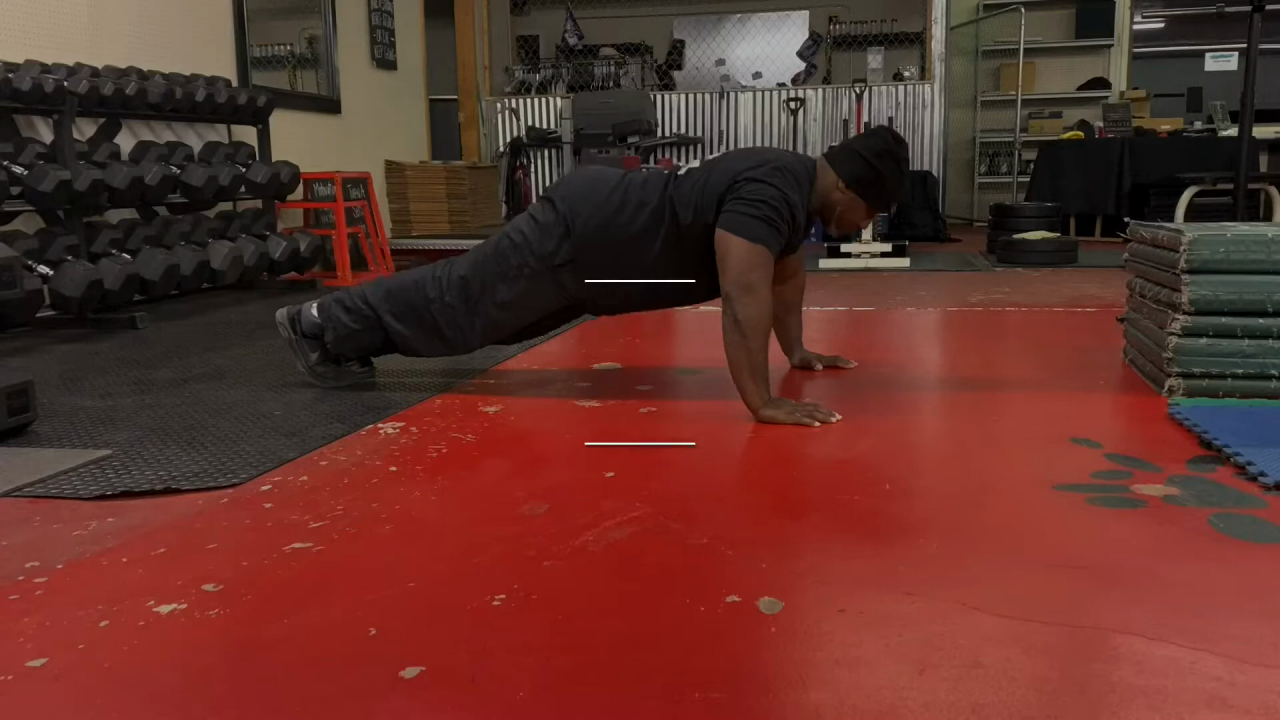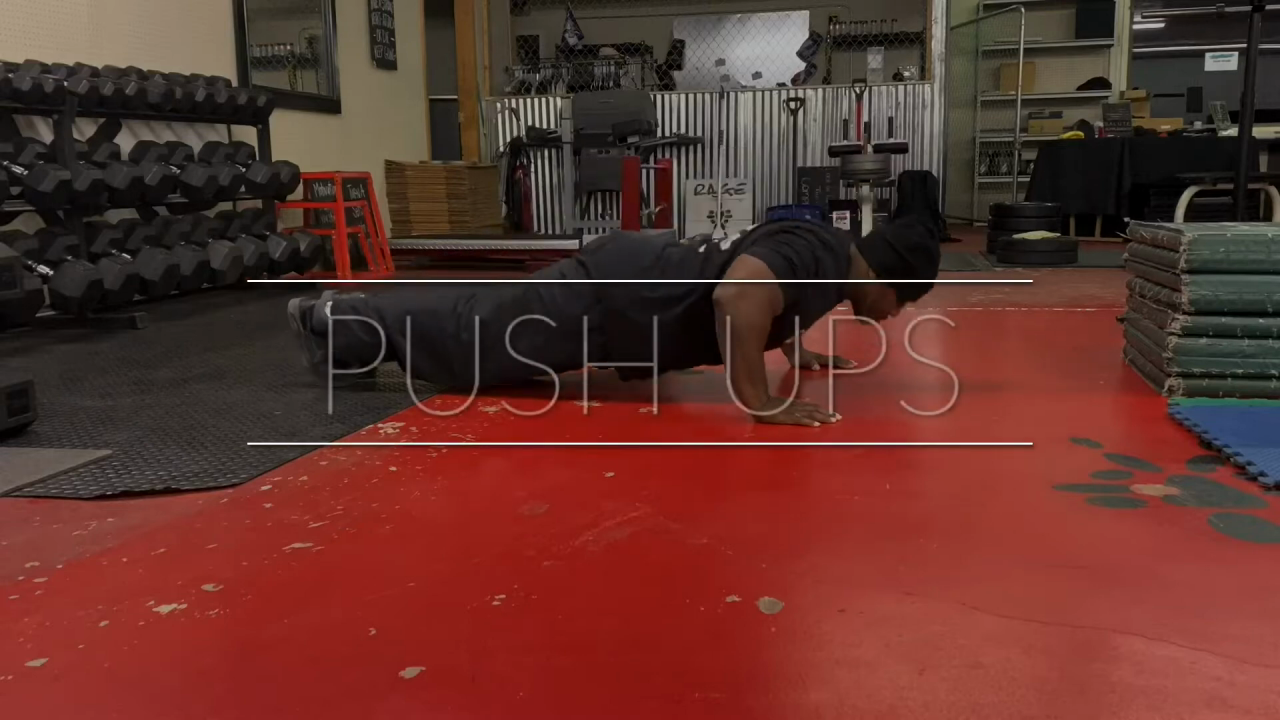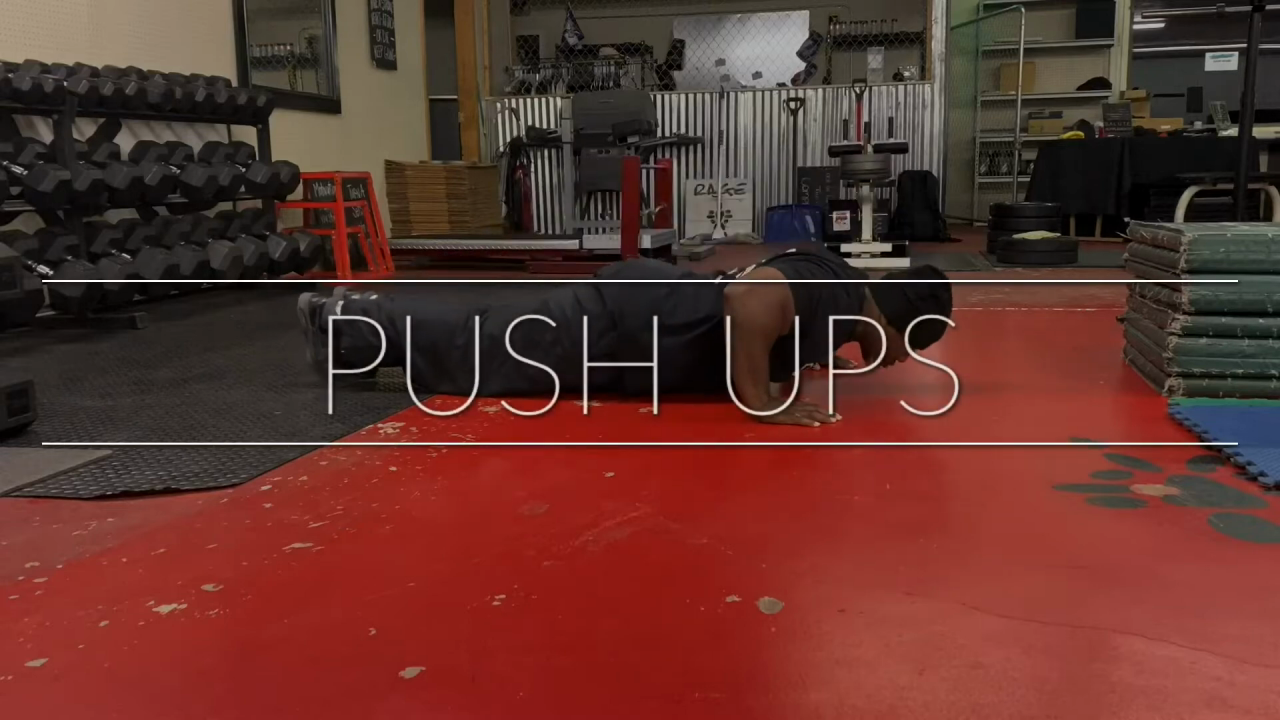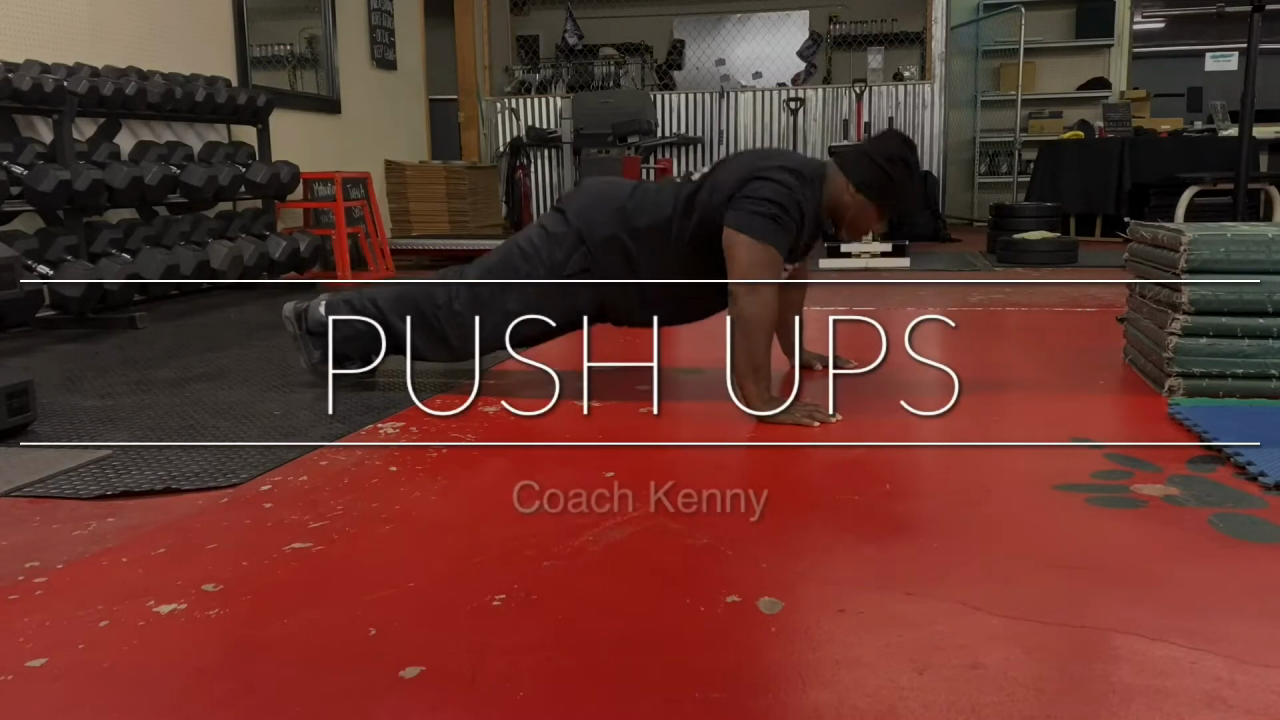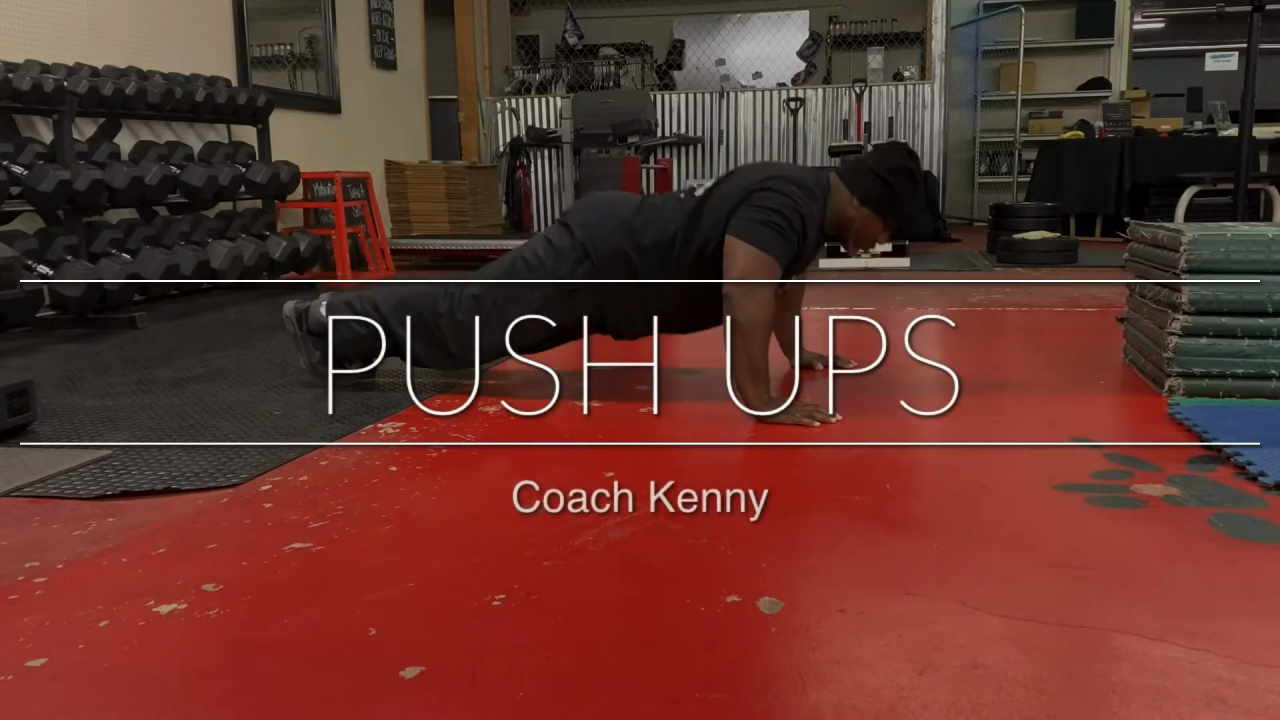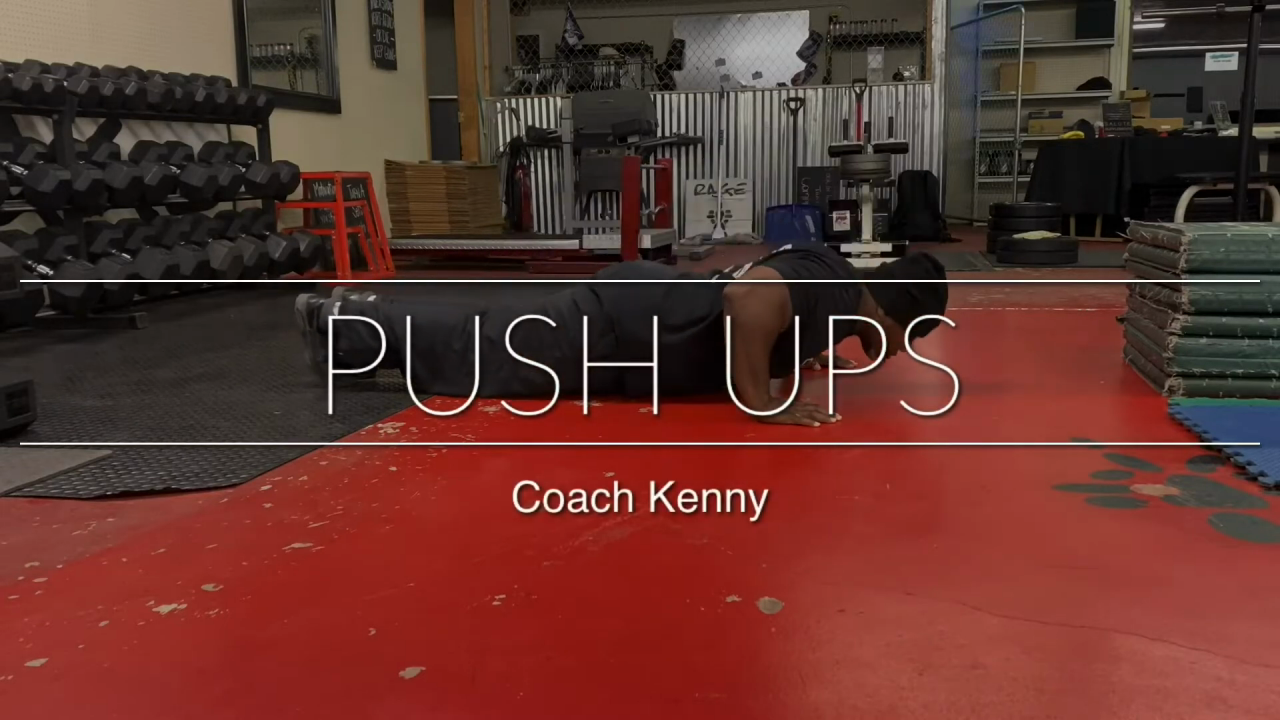
dt=0.5s
person 1, frame 1
left shoulder: (800, 186)
right shoulder: (773, 190)
left elbow: (785, 272)
right elbow: (745, 290)
left wrist: (797, 351)
right wrist: (761, 402)
left hip: (598, 237)
right hip: (579, 235)
left knee: (488, 314)
right knee: (456, 307)
left ankle: (343, 333)
right ankle: (320, 324)
person 1, frame 2
left shoulder: (830, 254)
right shoulder: (818, 260)
right elbow: (735, 297)
left wrist: (794, 347)
right wrist: (760, 403)
left hip: (629, 284)
right hip: (607, 303)
left knee: (488, 321)
right knee: (470, 337)
left ankle: (354, 312)
right ankle: (330, 319)
person 1, frame 3
left shoulder: (837, 285)
right shoulder: (837, 296)
right elbow: (746, 297)
left wrist: (803, 355)
right wrist: (758, 400)
left hip: (641, 302)
right hip: (616, 331)
left knee: (491, 331)
right knee: (475, 350)
left ankle: (361, 314)
right ankle: (339, 320)
person 1, frame 4
left shoulder: (808, 190)
right shoulder: (781, 189)
left elbow: (787, 280)
right elbow: (748, 290)
left wrist: (797, 352)
right wrist: (758, 401)
left hip: (612, 248)
right hip: (589, 247)
left knee: (473, 308)
right knee: (460, 313)
left ankle: (343, 319)
right ankle: (326, 322)
person 1, frame 5
left shoulder: (813, 200)
right shoulder: (789, 202)
left elbow: (783, 281)
right elbow: (745, 291)
left wrist: (797, 352)
right wrist: (758, 401)
left hip: (618, 257)
right hip: (596, 261)
left knee: (472, 314)
right knee: (460, 321)
left ankle: (342, 323)
right ankle: (325, 321)
person 1, frame 6
left shoulder: (834, 279)
right shoulder: (833, 291)
right elbow: (745, 296)
left wrist: (800, 355)
right wrist: (759, 400)
left hip: (641, 305)
right hip: (619, 331)
left knee: (493, 334)
right knee: (472, 349)
left ankle: (361, 314)
right ankle: (336, 320)
